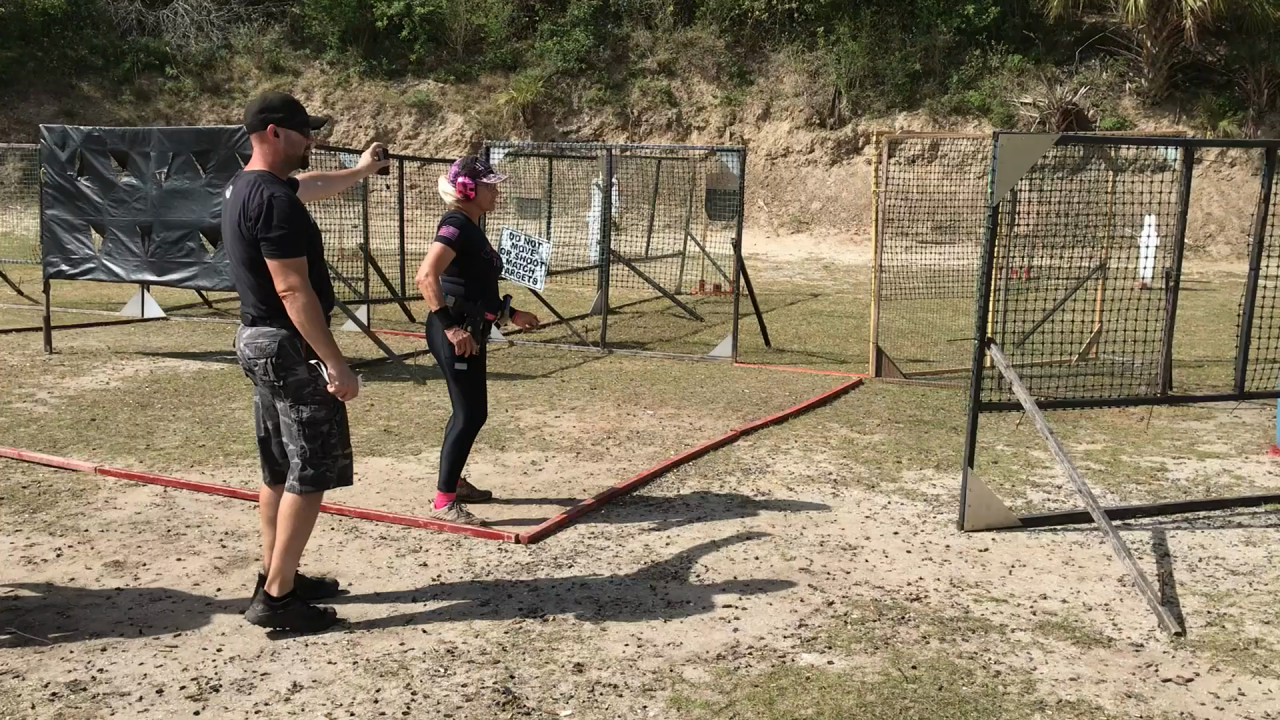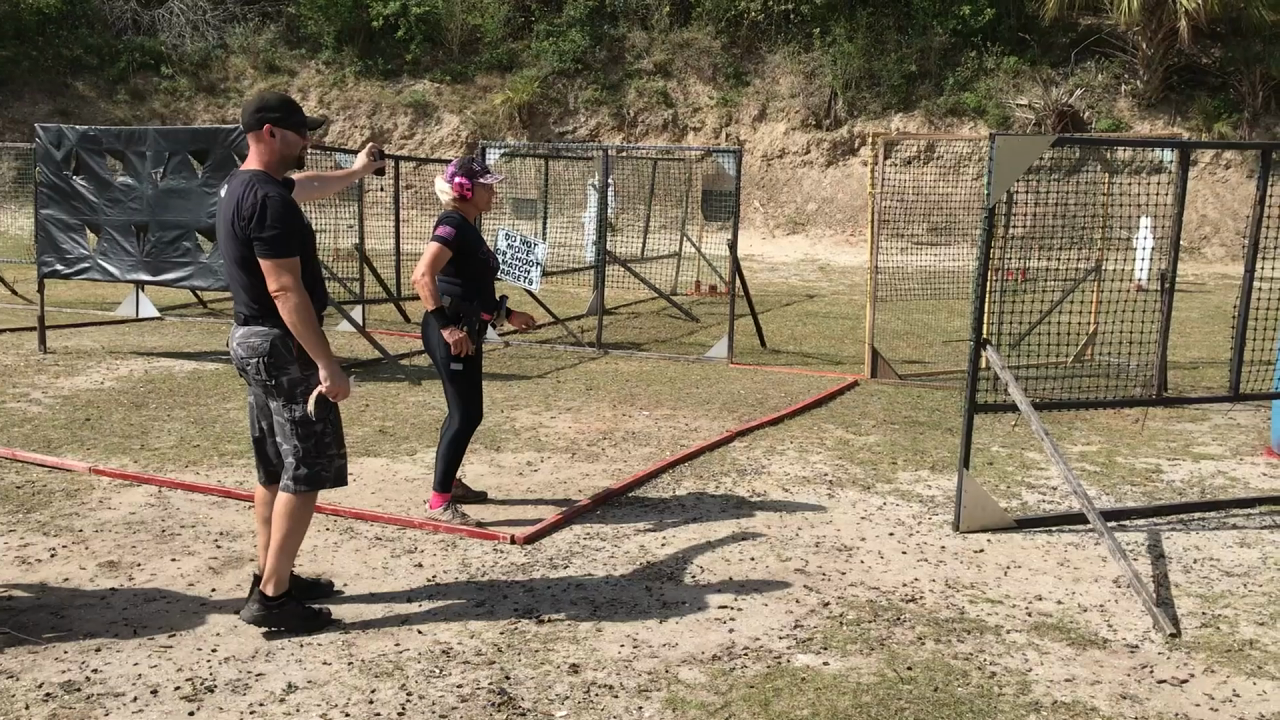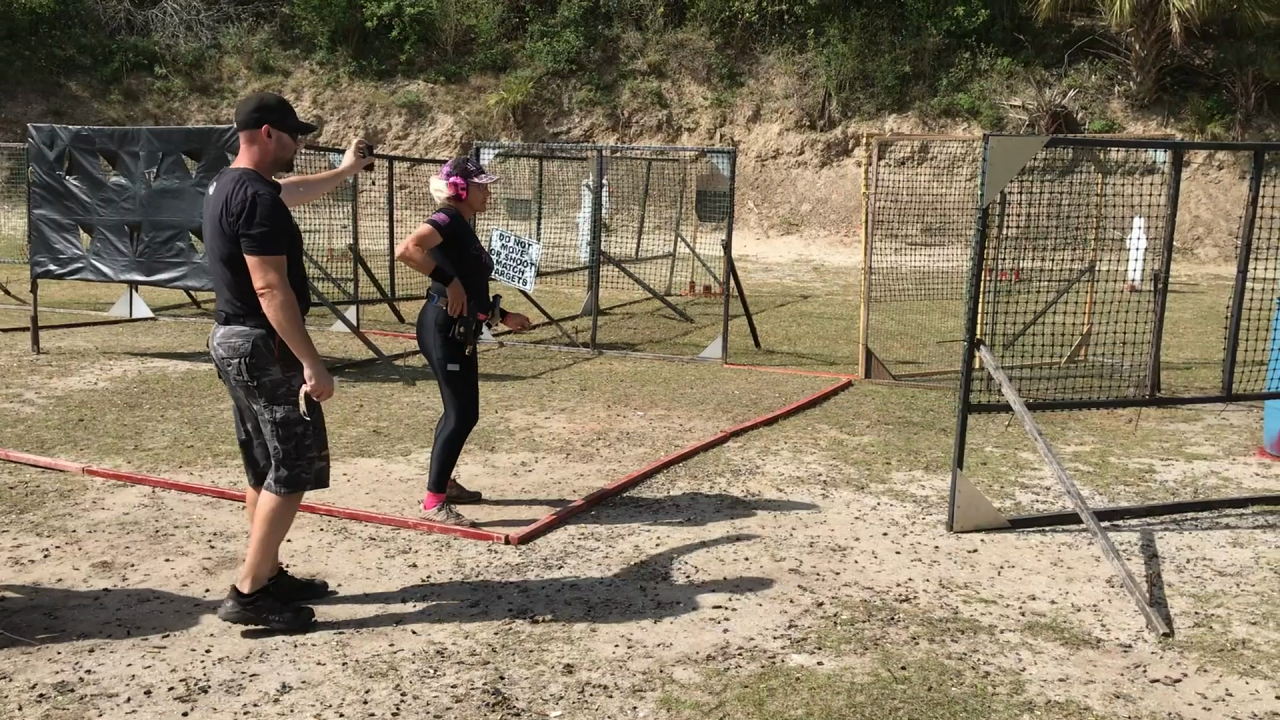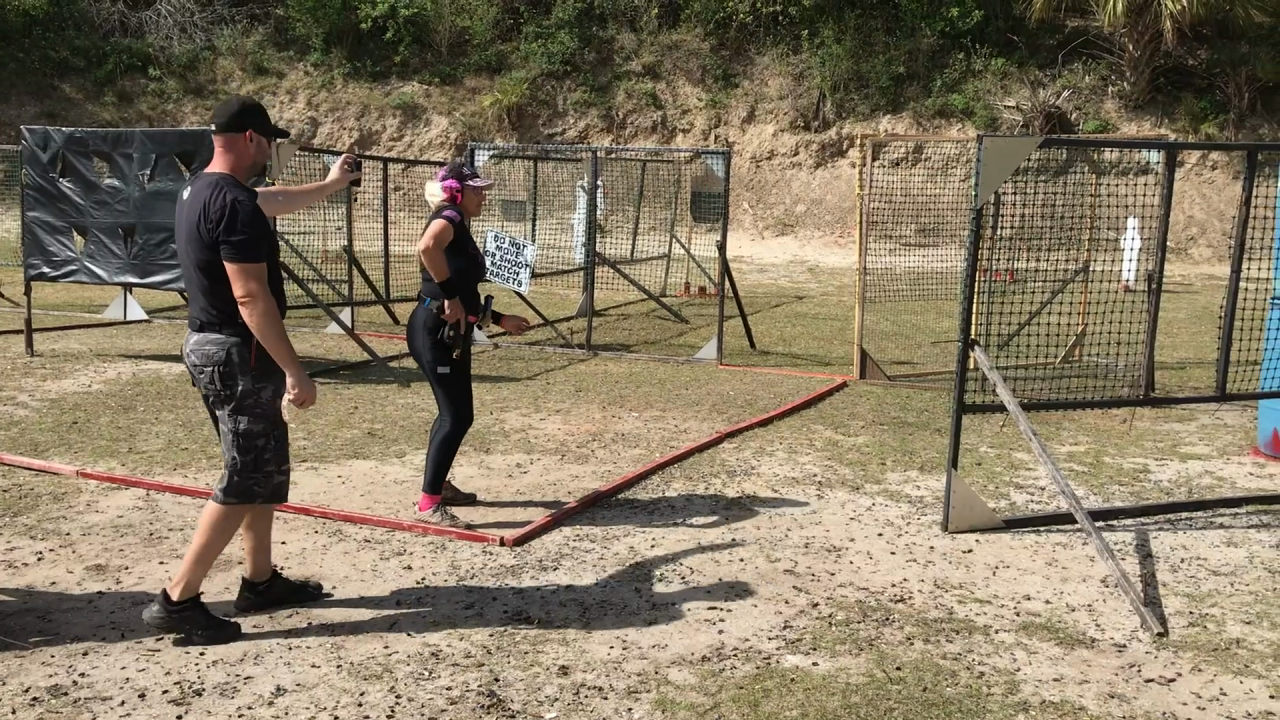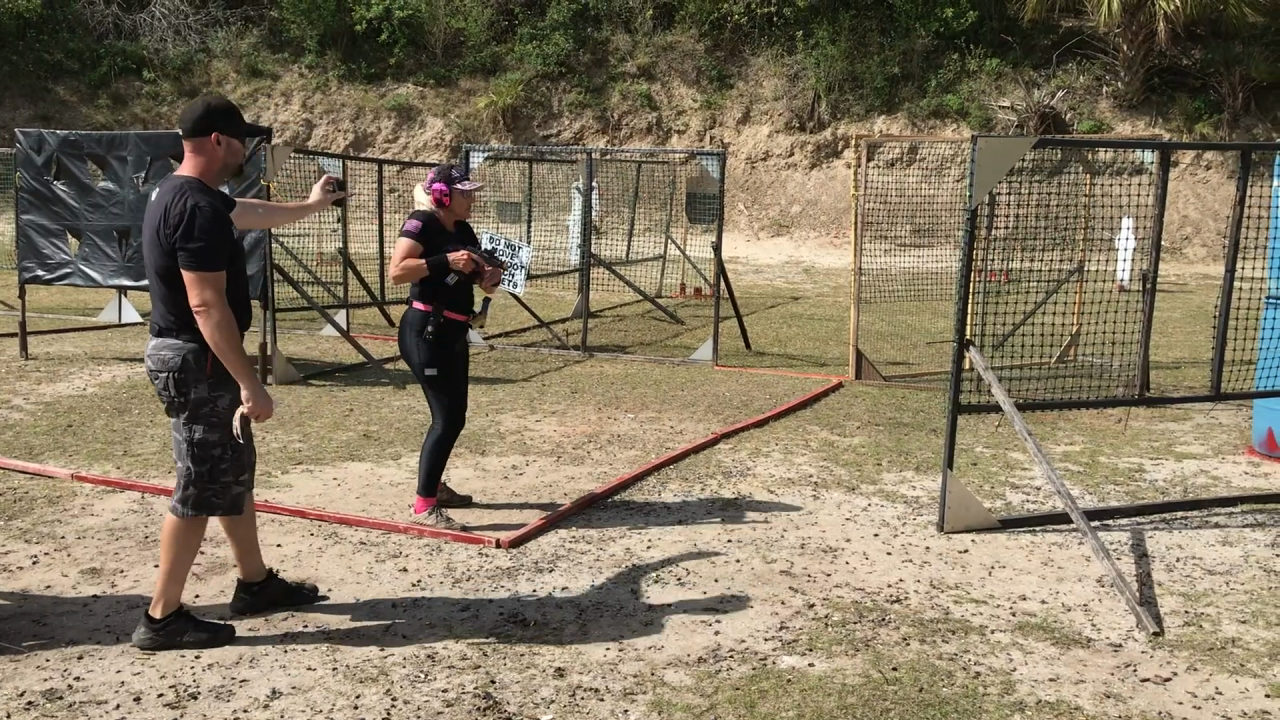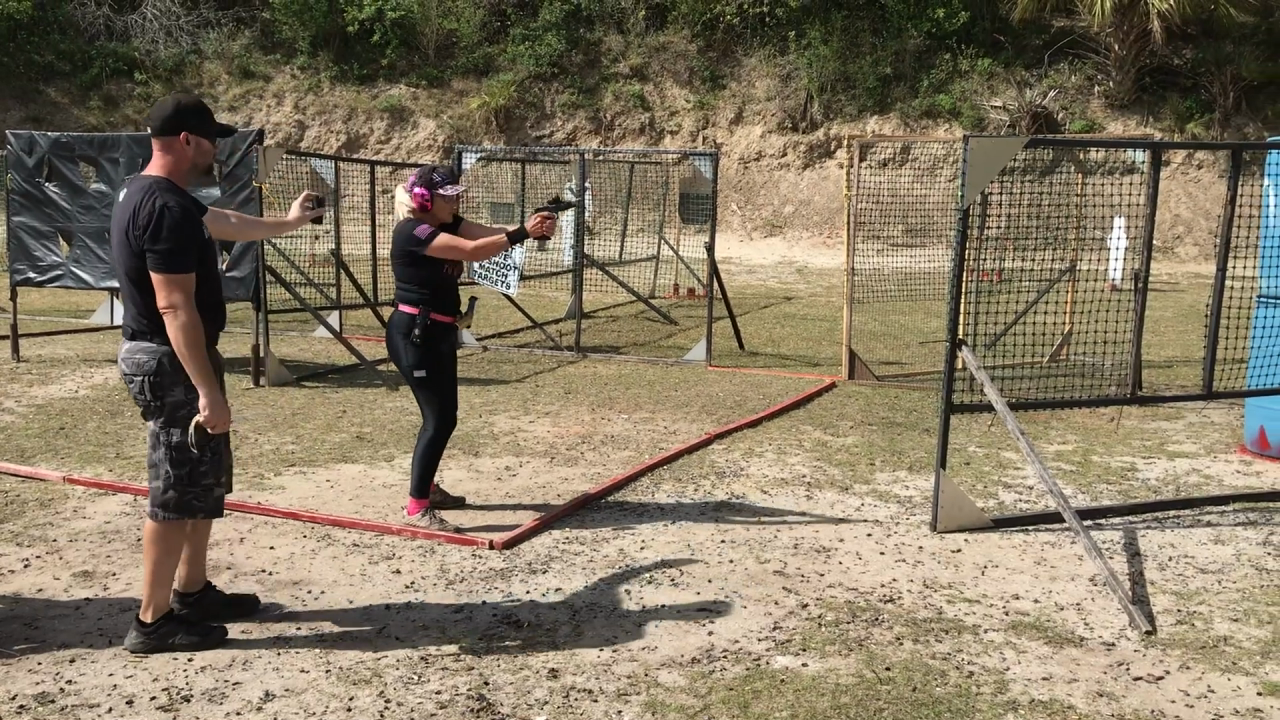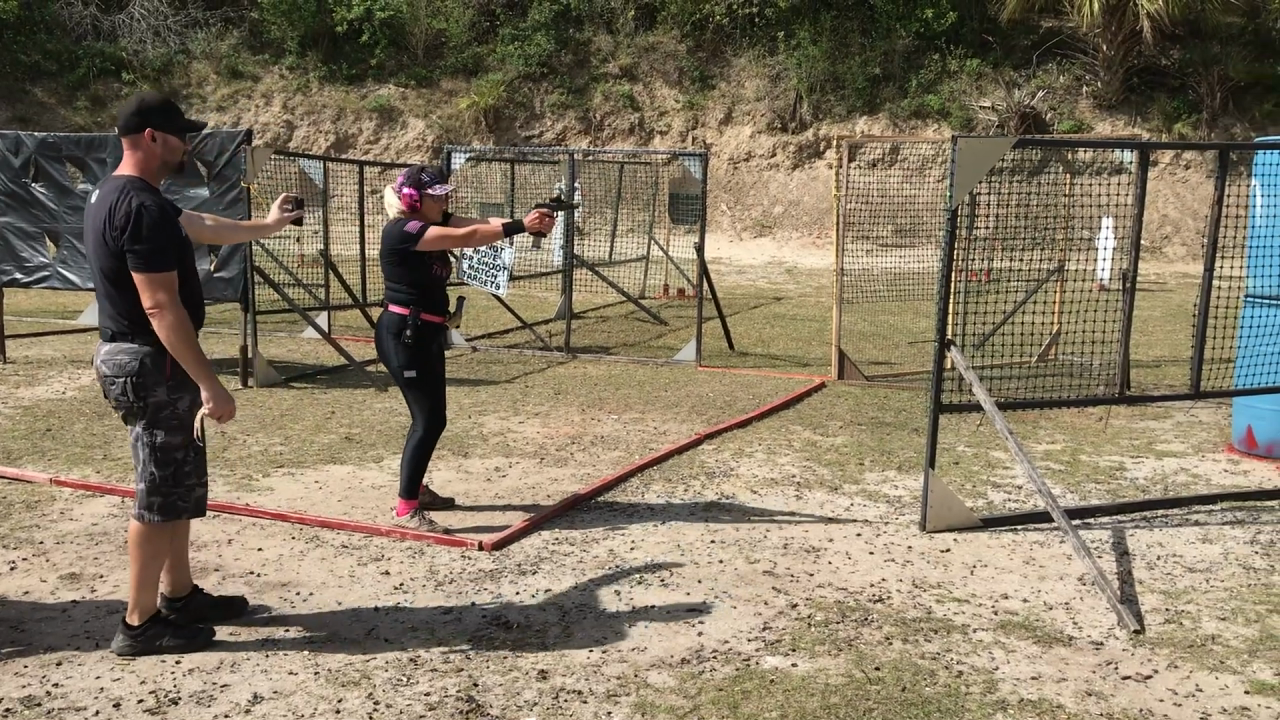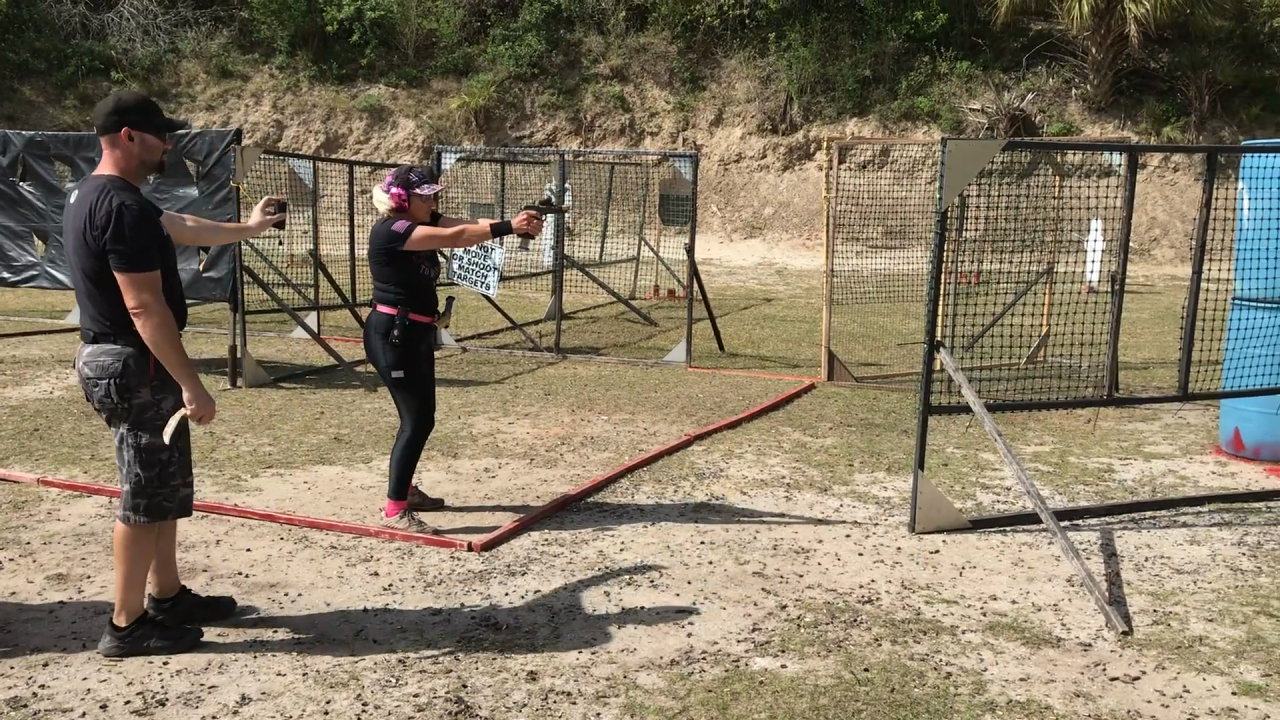
dt=0.3s
person 1, frame 1
left shoulder: (247, 185)
right shoulder: (273, 201)
left elbow: (309, 186)
right elbow: (294, 291)
left wrist: (361, 170)
right wrist: (335, 363)
left hip: (259, 340)
right hip: (288, 347)
left knee: (281, 470)
right knee: (311, 471)
left ankle: (277, 577)
right ankle: (276, 597)
person 1, frame 2
left shoulder: (243, 184)
right shoulder: (268, 200)
left elbow: (306, 186)
right elbow: (286, 291)
left wrist: (357, 171)
right wrist: (327, 364)
left hip: (254, 340)
right hip: (281, 346)
left knee: (276, 469)
right knee: (307, 469)
left ankle: (272, 578)
right ankle: (272, 596)
person 1, frame 3
left shoulder: (228, 184)
right shoulder: (256, 197)
left elbow: (291, 191)
right elbow: (272, 290)
left wrist: (345, 171)
right wrist: (312, 364)
left hip: (233, 341)
right hip: (263, 347)
left knee: (269, 467)
right knee: (293, 469)
left ankle: (266, 576)
right ankle: (248, 591)
person 1, frame 4
left shoulder: (202, 188)
right shoulder: (235, 204)
left elbow: (272, 201)
right elbow: (252, 298)
left wrist: (330, 184)
right wrist: (294, 371)
left hip: (210, 346)
right hip: (238, 354)
left knee: (255, 471)
right knee: (246, 481)
left ankle: (260, 580)
right ankle: (177, 598)
person 1, frame 5
left shoulder: (179, 191)
right shoulder: (197, 208)
left elbow: (247, 213)
right elbow: (208, 307)
left wrist: (307, 205)
right wrist: (249, 384)
left hip: (188, 357)
right hip: (196, 361)
left knee: (233, 473)
right knee: (201, 488)
left ankle: (255, 582)
right ankle: (162, 618)
person 1, frame 6
left shoulder: (146, 192)
right shoulder: (167, 209)
left elbow: (222, 223)
right elbow: (176, 310)
left wrist: (288, 223)
right wrist: (209, 391)
left hip: (163, 359)
right hip: (171, 364)
left knee: (204, 479)
right knee: (179, 491)
left ankle: (192, 592)
right ankle: (153, 620)
person 1, frame 7
left shoulder: (116, 193)
right shoulder: (142, 207)
left elbow: (198, 225)
right elbow: (162, 307)
left wrist: (264, 226)
right wrist: (209, 383)
left hip: (138, 359)
right hip: (151, 365)
left knee: (177, 485)
right knee: (161, 493)
left ankle: (179, 596)
right ankle: (139, 623)
person 1, frame 8
left shoulder: (95, 193)
right shoulder: (123, 207)
left elbow: (179, 227)
right elbow: (146, 308)
left wrist: (246, 228)
right wrist: (191, 384)
left hip: (119, 359)
right hip: (134, 366)
left knee: (163, 486)
right knee: (147, 494)
left ankle: (167, 597)
right ankle: (127, 624)
person 2, frame 1
left shoulder: (471, 227)
right shoulder: (455, 225)
right elbow: (425, 277)
left wrist: (509, 314)
right wrist: (449, 327)
left hip: (470, 330)
right hip: (456, 334)
left knee: (468, 411)
right knee: (471, 414)
left ankle: (454, 482)
right ankle: (443, 501)
person 2, frame 2
left shoulder: (468, 227)
right shoulder: (452, 225)
right elbow: (422, 276)
left wrist: (507, 314)
right wrist: (446, 325)
left hip: (466, 330)
right hip: (452, 333)
left knee: (464, 412)
right knee: (466, 414)
left ankle: (449, 483)
right ankle: (439, 502)
person 2, frame 3
left shoulder: (463, 226)
right shoulder: (447, 218)
right elbow: (406, 249)
left wrist: (503, 316)
right wrist: (447, 279)
left hip: (457, 329)
right hip: (444, 329)
left knee: (459, 411)
right knee: (462, 414)
left ankle: (443, 483)
right ankle: (432, 502)
person 2, frame 4
left shoulder: (459, 229)
right shoulder: (449, 216)
right elbow: (427, 247)
left wrist: (499, 319)
right wrist: (449, 295)
left hip: (451, 331)
right hip: (434, 331)
left knee: (454, 412)
right knee: (458, 416)
left ankle: (439, 485)
right ankle: (428, 504)
person 2, frame 5
left shoulder: (462, 229)
right shoulder: (422, 224)
left elbow: (485, 283)
right elbow: (398, 272)
left wrist: (488, 273)
right wrist: (448, 261)
left hip: (454, 333)
right hip: (426, 332)
left knee: (453, 414)
right knee: (447, 419)
left ankle: (433, 487)
right ankle: (422, 506)
person 2, frame 6
left shoulder: (447, 224)
right shoulder: (413, 231)
left elbow: (489, 234)
right elbow: (473, 249)
left wrist: (528, 229)
right wrist: (521, 232)
left hip: (440, 333)
right hip: (414, 335)
left knee: (443, 415)
right knee: (439, 419)
left ankle: (427, 488)
right ankle: (416, 508)
person 2, frame 7
left shoulder: (433, 224)
right shoulder: (401, 231)
left elbow: (481, 223)
right elbow: (466, 238)
left wrist: (526, 222)
right wrist: (520, 226)
left hip: (426, 333)
right hip: (402, 335)
left knee: (430, 416)
right knee: (429, 420)
left ankle: (415, 489)
right ankle: (405, 509)
person 2, frame 8
left shoulder: (423, 223)
right shoulder: (389, 230)
left elbow: (469, 224)
right elbow: (454, 237)
left wrist: (515, 224)
right wrist: (508, 227)
left hip: (416, 333)
right hip: (392, 334)
left knee: (420, 416)
right knee: (418, 420)
left ankle: (405, 490)
right ankle: (394, 510)
